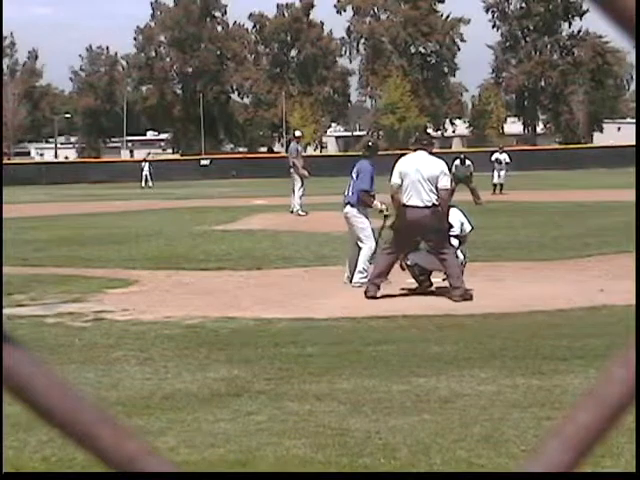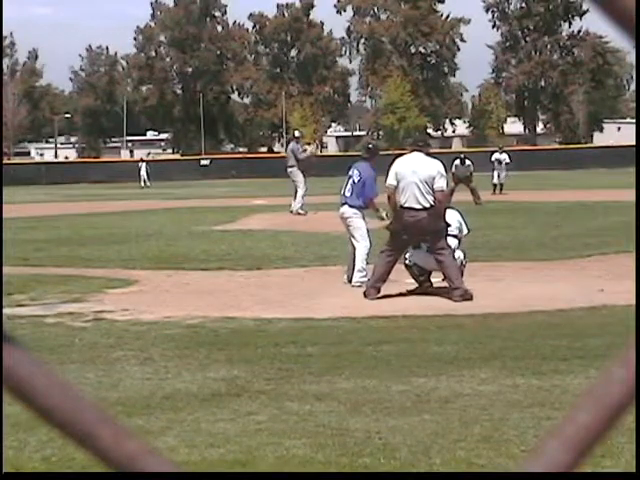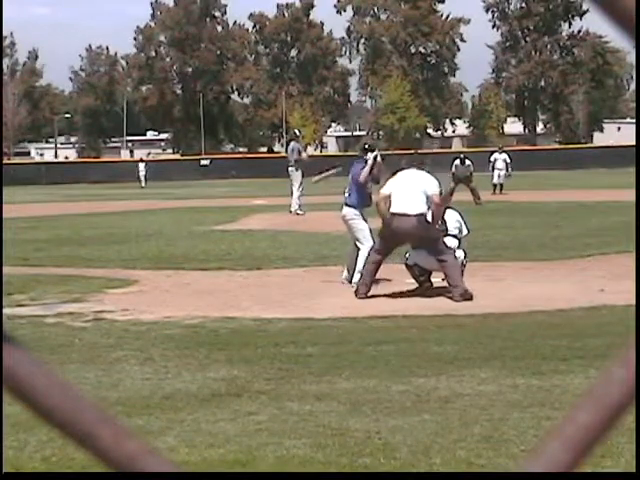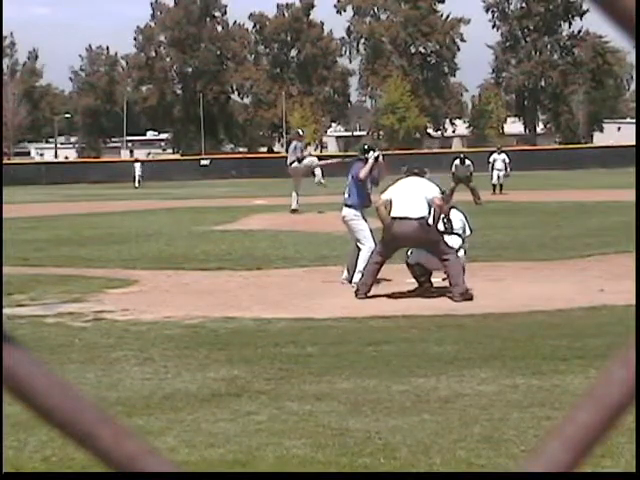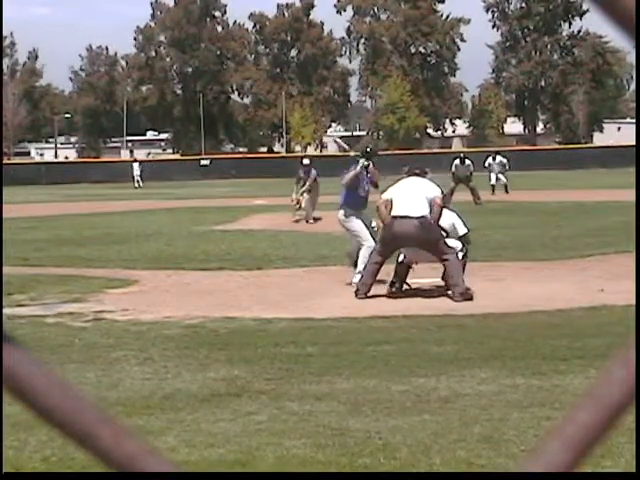
dt=1s
person 1, frame 1
left shoulder: (403, 161)
right shoulder: (439, 164)
left elbow: (394, 193)
right elbow: (444, 196)
left wrist: (400, 214)
right wrist: (443, 218)
left hip: (407, 214)
right hip: (430, 214)
left knee: (390, 250)
right knee: (445, 251)
left ankle: (372, 287)
right ankle: (458, 290)
person 1, frame 2
left shoulder: (399, 163)
right shoulder: (435, 164)
left elbow: (390, 193)
right elbow: (440, 198)
left wrist: (397, 215)
right wrist: (439, 218)
left hip: (405, 215)
right hip: (428, 216)
left knee: (389, 252)
right knee: (443, 252)
left ankle: (372, 289)
right ankle: (458, 290)
person 1, frame 3
left shoulder: (396, 177)
right shoulder: (428, 178)
left elbow: (380, 201)
right elbow: (436, 201)
left wrist: (387, 222)
right wrist: (434, 224)
left hip: (395, 223)
right hip: (419, 223)
left knee: (377, 253)
right knee: (445, 253)
left ankle: (362, 289)
right ankle: (459, 291)
person 1, frame 4
left shoulder: (396, 184)
right shoulder: (428, 184)
left elbow: (380, 205)
right elbow: (438, 203)
left wrist: (388, 226)
right wrist: (434, 226)
left hip: (396, 226)
right hip: (419, 226)
left knee: (378, 255)
right knee: (449, 254)
left ankle: (362, 290)
right ankle: (459, 292)
person 1, frame 5
left shoulder: (398, 184)
right shoulder: (429, 184)
left elbow: (381, 204)
right elbow: (438, 203)
left wrist: (388, 226)
right wrist: (433, 225)
left hip: (396, 225)
right hip: (419, 225)
left knee: (378, 254)
right knee: (449, 254)
left ankle: (361, 290)
right ankle: (459, 292)
person 2, frame 1
left shoulder: (359, 164)
right shoulder: (367, 167)
right elbow: (362, 193)
left wrist: (375, 203)
right wrist: (375, 205)
left hip: (350, 208)
right hip: (357, 210)
left knee: (356, 244)
right knee: (369, 244)
left ankle: (350, 276)
right ankle: (359, 279)
person 2, frame 2
left shoulder: (355, 166)
right shoulder: (369, 172)
right elbow: (368, 199)
right wrist: (379, 212)
left hip: (345, 208)
right hip: (354, 211)
left knee: (356, 243)
right knee: (363, 244)
left ankle: (350, 275)
right ankle: (358, 279)
person 2, frame 3
left shoulder: (362, 165)
right shoulder: (358, 166)
left elbow: (374, 178)
right elbow: (361, 179)
left wrist: (377, 162)
right wrist: (370, 162)
left hip: (353, 210)
right hip: (353, 212)
left knee: (360, 243)
right knee: (366, 244)
left ankle: (348, 276)
right ankle: (357, 280)
person 2, frame 4
left shoulder: (364, 167)
right shoulder: (358, 166)
left elbow: (377, 181)
right elbow: (361, 176)
left wrist: (380, 164)
right wrist: (371, 160)
left hip: (354, 212)
right hip: (353, 212)
left knee: (360, 244)
right knee: (368, 245)
left ankle: (347, 276)
right ankle: (358, 279)
person 2, frame 5
left shoulder: (366, 172)
right shoulder: (356, 170)
left elbow: (376, 184)
right elbow: (344, 182)
left wrist: (371, 169)
right wrist: (358, 169)
left hip: (359, 213)
right hip: (348, 214)
right knee: (368, 244)
right ankle: (358, 279)
